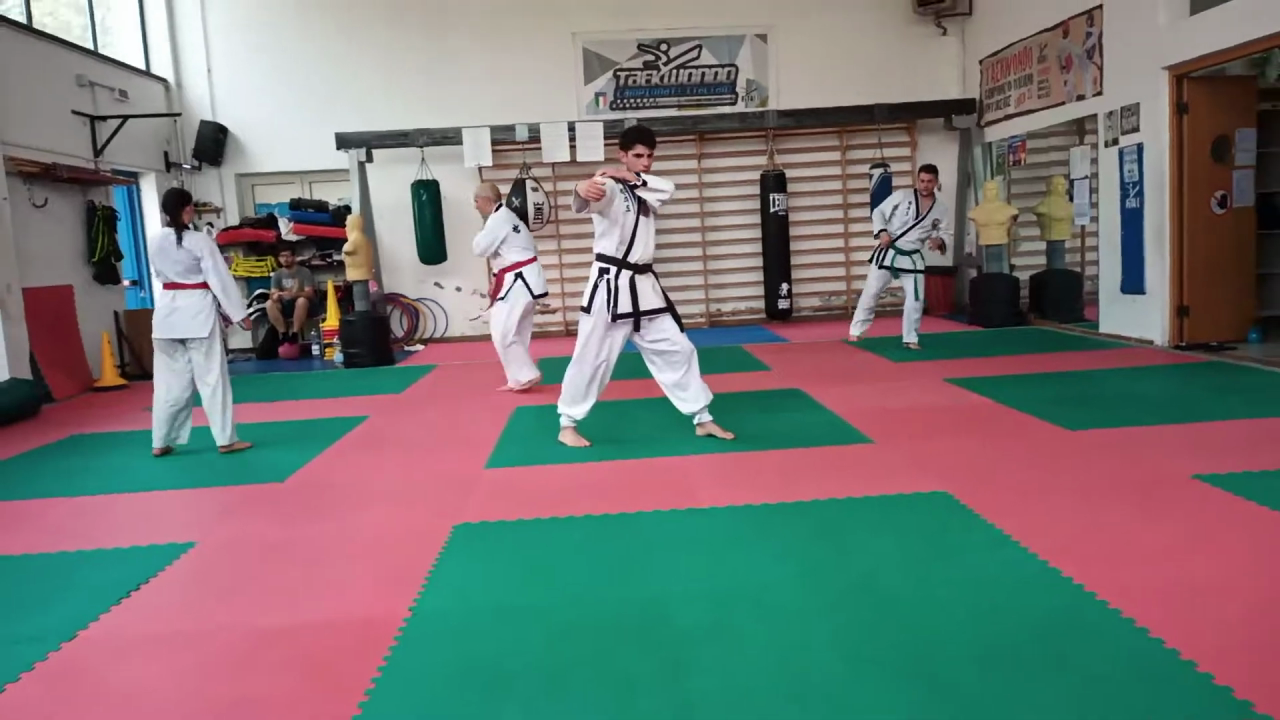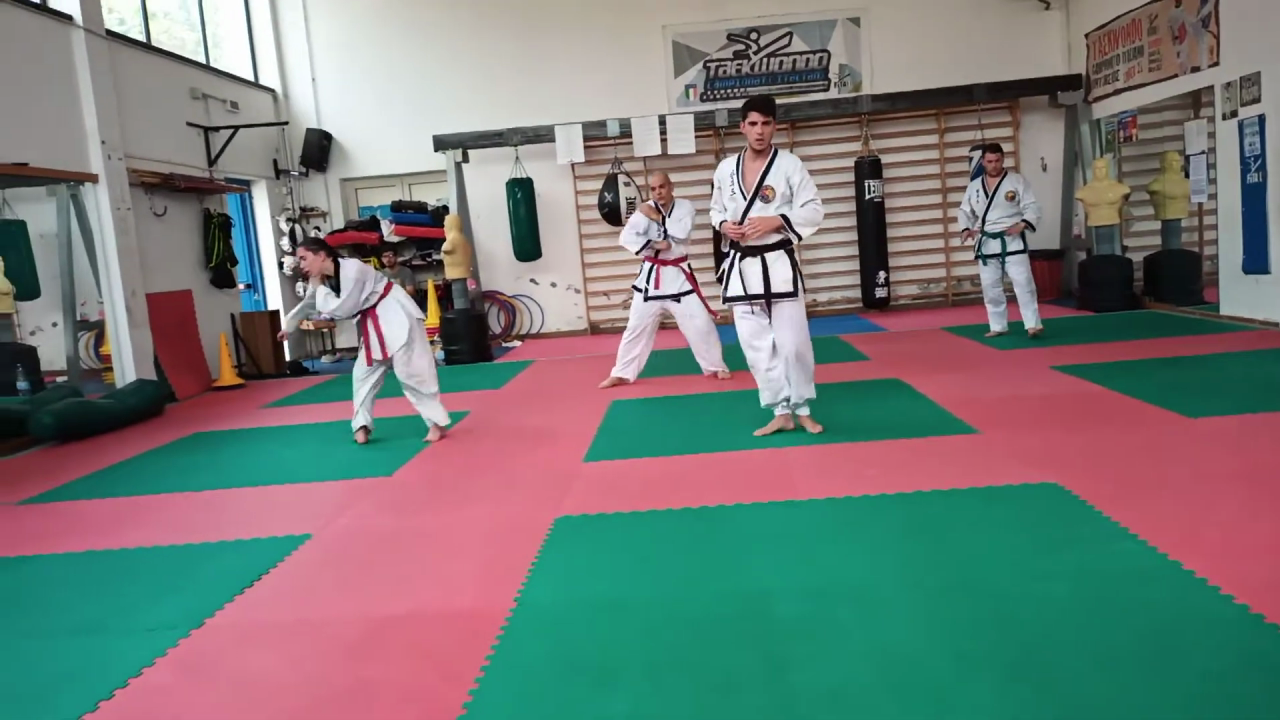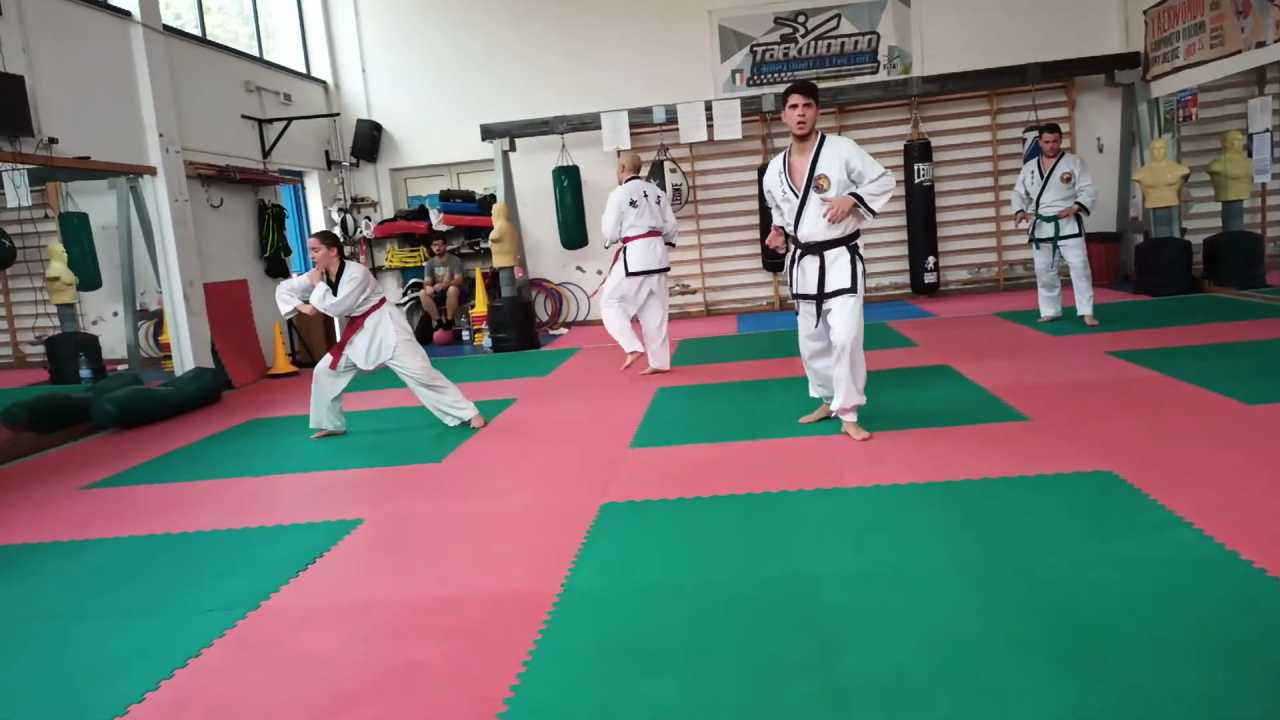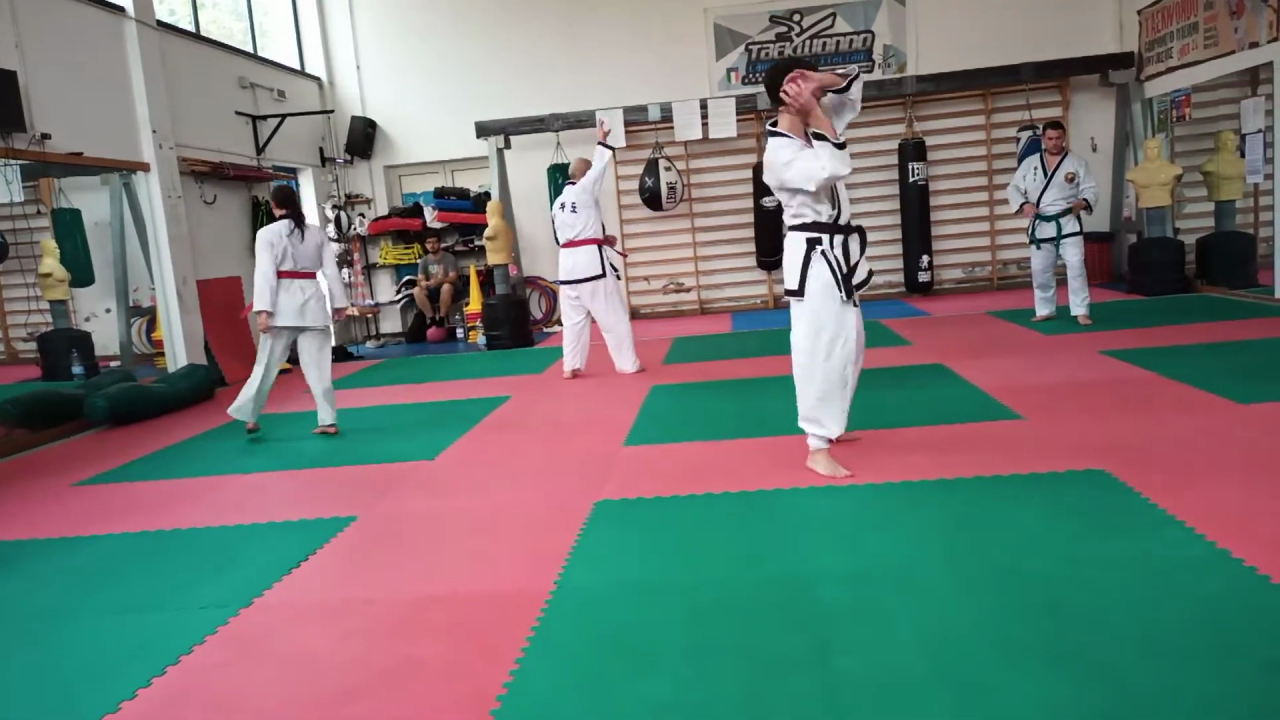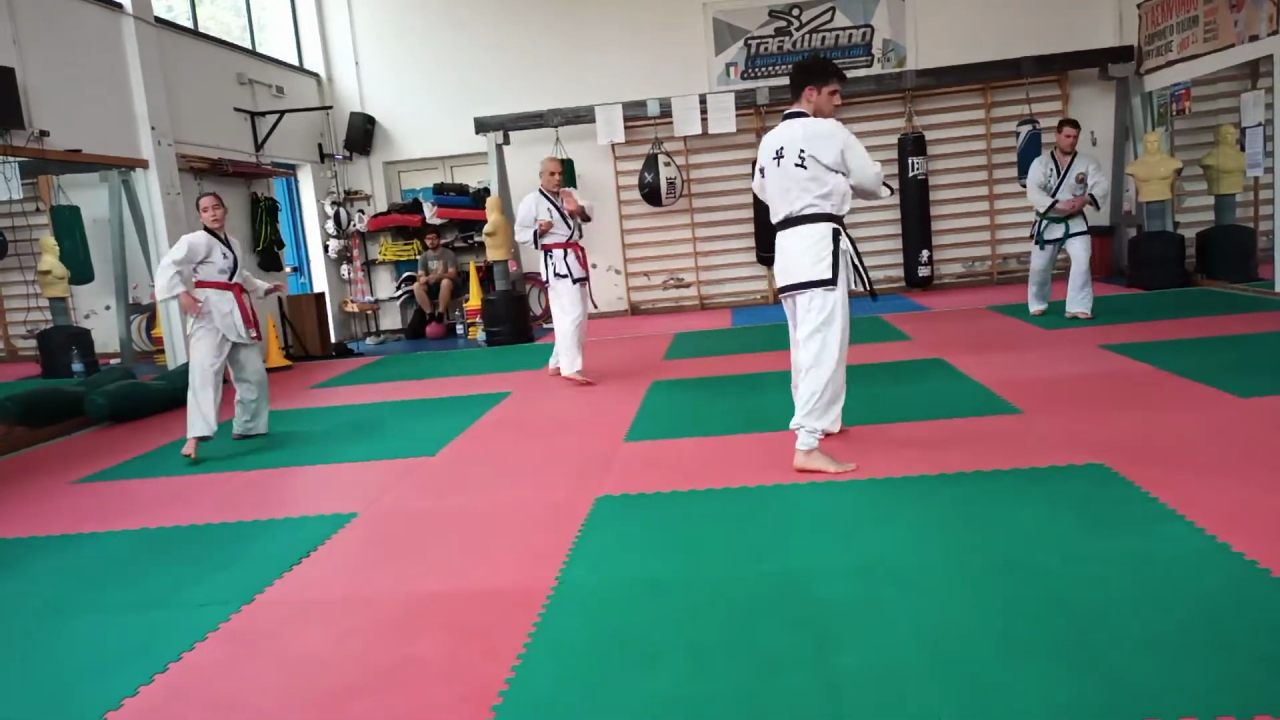
dt=1s
person 1, frame 1
left shoulder: (641, 187)
right shoulder: (607, 185)
left elbow: (668, 190)
right elbow: (585, 201)
left wrist: (632, 177)
right wrist: (582, 188)
left hip: (644, 284)
right hip: (611, 284)
left knee: (677, 349)
right knee: (591, 357)
left ankle: (702, 419)
right ankle: (567, 425)
person 1, frame 2
left shoulder: (789, 165)
right shoulder: (726, 169)
left elbow: (814, 210)
right elbow: (717, 209)
left wrist: (775, 221)
right wrist: (724, 226)
left hip: (778, 264)
right hip: (741, 267)
left knee: (793, 342)
right knee: (756, 347)
left ankle: (801, 409)
right ankle: (781, 413)
person 1, frame 3
left shoulder: (842, 149)
right shoulder: (775, 169)
left elbow: (884, 181)
left wrist: (852, 199)
right wrist: (779, 232)
left hip: (840, 260)
right hip: (803, 263)
left knee: (845, 337)
right knee: (812, 341)
left ankle: (848, 414)
right ankle: (828, 400)
person 1, frame 4
left shoulder: (814, 124)
right shoulder: (778, 151)
left elbow: (851, 87)
right elbow: (831, 169)
left wrist: (822, 82)
right wrist: (815, 114)
left hip: (838, 249)
right hip: (813, 255)
left knee: (849, 347)
right knee: (822, 351)
left ankle: (827, 424)
right ankle: (817, 447)
person 1, frame 5
left shoulder: (769, 141)
right shoulder: (828, 132)
left elbow: (762, 188)
right elbow: (870, 179)
right wrist: (845, 183)
left hip: (787, 246)
right hip: (819, 245)
left knee: (808, 344)
right knee: (823, 347)
left ankle: (817, 420)
right ankle: (807, 447)
person 2, frame 1
left shoulder: (154, 242)
right shoulder: (200, 241)
right elbow: (221, 279)
right wrist: (240, 314)
left hip: (165, 314)
right hip: (198, 312)
left knee: (170, 382)
right knee: (212, 378)
left ankle: (161, 442)
right ankle: (226, 440)
person 2, frame 2
left shoulder: (352, 270)
right shoulder: (325, 278)
left elbow: (342, 310)
right elbow: (308, 304)
left wrist: (319, 289)
right wrist: (289, 325)
left hip: (394, 313)
right hip: (375, 321)
left knee: (410, 371)
right knee: (364, 374)
left ankle: (437, 422)
right ankle: (363, 426)
person 2, frame 3
left shoulder: (356, 273)
right shoulder: (319, 275)
left elbow: (336, 308)
right elbow: (284, 290)
left wrist: (318, 286)
right wrist: (301, 306)
left hip: (386, 327)
right hip: (358, 333)
left knee: (420, 372)
right knee: (325, 372)
left ankle: (469, 413)
right ankle: (331, 425)
person 2, frame 4
left shoulder: (267, 234)
right shoulder: (316, 233)
left elbow: (265, 273)
right elbow: (331, 269)
left wrist: (263, 310)
right wrist: (339, 303)
left hip: (282, 303)
right hip: (312, 300)
left knee: (267, 363)
right knee: (318, 364)
left ankle: (249, 417)
right ankle: (327, 420)
person 2, frame 5
left shoulder: (231, 243)
right shoulder: (197, 241)
right elbow: (171, 263)
left wrist: (265, 288)
right wrist: (182, 292)
left hip: (235, 312)
right hip: (209, 312)
left knee: (253, 373)
right knee: (205, 372)
left ankle: (248, 425)
right ankle: (196, 435)
person 3, frame 1
left shoulder: (498, 219)
right shoulder: (504, 216)
left elbow: (481, 249)
left wrist: (483, 233)
right wrist: (498, 277)
left hip: (521, 281)
right hip: (524, 279)
left knee: (503, 333)
right knee: (515, 333)
left ankle: (526, 376)
right ankle: (518, 379)
person 3, frame 2
left shoulder: (685, 206)
right shoulder: (644, 211)
left elbow: (683, 232)
right elbow: (627, 237)
left wrist: (658, 218)
right wrist: (652, 245)
left hip: (679, 274)
right hip: (652, 276)
left knee: (701, 323)
right knee: (637, 327)
left ankle: (717, 367)
right ankle: (622, 373)
person 3, frame 3
left shoulder: (619, 193)
right shoulder: (656, 190)
left elbow: (610, 232)
right elbow: (671, 223)
left wrist: (613, 239)
left hip: (634, 255)
right hip: (656, 250)
left knee: (611, 304)
right knee: (653, 311)
left ankle: (633, 347)
right ankle: (659, 361)
person 3, frame 4
left shoulder: (558, 202)
right shoulder: (584, 190)
right elbow: (598, 168)
left wrist: (599, 238)
right wrist: (602, 141)
left hip: (568, 263)
right hip: (592, 261)
left knee: (574, 318)
right knee: (613, 314)
left ankle: (571, 366)
right ankle: (627, 364)
person 3, frame 5
left shoulder: (569, 195)
right shoulder: (531, 201)
left elbow: (586, 210)
right elbow: (520, 234)
left wrist: (579, 209)
right wrist: (540, 231)
left hip: (572, 259)
right hip: (555, 262)
left knee: (576, 314)
right knee: (571, 313)
left ankle: (558, 363)
right ankle: (569, 367)
person 4, frame 1
left shoulder: (940, 208)
right shoulder: (902, 195)
left elbow: (945, 233)
right elbow: (879, 213)
left wrist: (939, 241)
right wrist: (882, 232)
left hip: (912, 258)
right hip: (888, 253)
left knee: (915, 299)
right knee: (871, 291)
left ankle: (910, 338)
right ankle: (857, 330)
person 4, frame 2
left shoulder: (1017, 181)
right shoulder: (974, 186)
left elbow: (1032, 207)
right elbow: (964, 212)
left wrist: (1022, 225)
right wrist: (966, 229)
left hip: (1012, 241)
right hip: (987, 243)
left knee: (1023, 282)
right knee: (990, 287)
left ankle: (1033, 324)
right ankle: (998, 326)
person 4, frame 3
left shoulder: (1074, 162)
right shoulder: (1029, 167)
left elbow: (1088, 191)
right elbow: (1019, 193)
left wrist: (1075, 207)
right wrist: (1020, 211)
left hip: (1068, 225)
right hip: (1041, 227)
left knee: (1079, 266)
right knee: (1044, 271)
left ankle: (1087, 312)
right ankle: (1050, 311)
person 4, frame 4
left shoulder: (1077, 163)
right shoulder: (1030, 163)
left elbow: (1090, 190)
right elbow: (1014, 188)
left wrist: (1083, 203)
right wrist: (1024, 205)
left hip: (1067, 223)
right hip: (1041, 225)
left knee: (1076, 266)
right knee: (1040, 270)
left ankle: (1081, 311)
right ankle: (1045, 310)
person 4, frame 5
left shoulder: (1087, 162)
right shoulder: (1041, 163)
left elbow: (1102, 185)
right elbow: (1034, 190)
left wrist: (1087, 200)
right wrist: (1057, 205)
left hip: (1075, 224)
right hip: (1047, 224)
left knee: (1081, 263)
right knee: (1039, 268)
left ankle: (1077, 307)
right ankle: (1037, 304)
